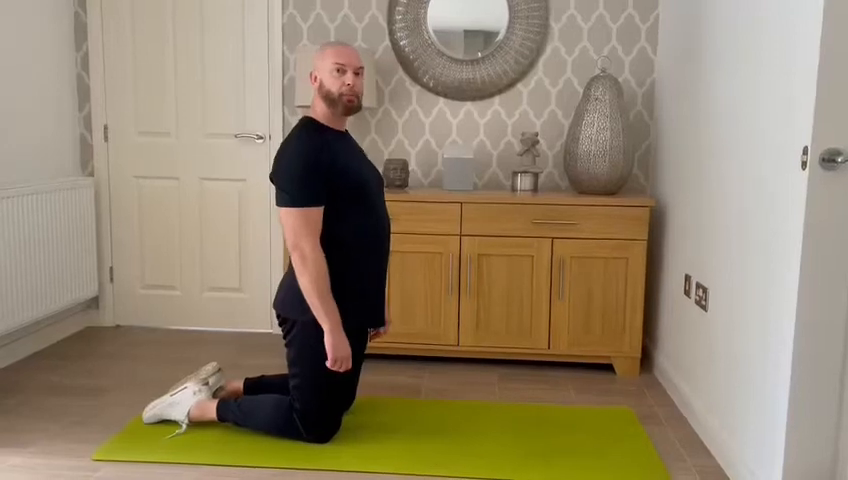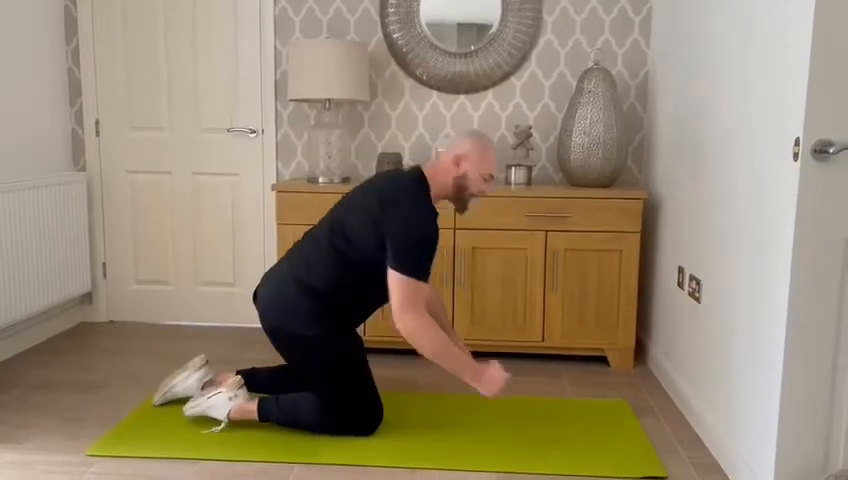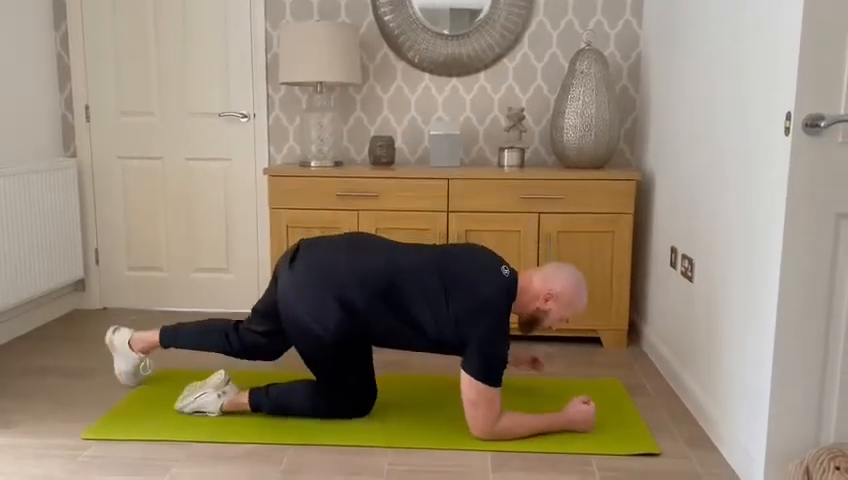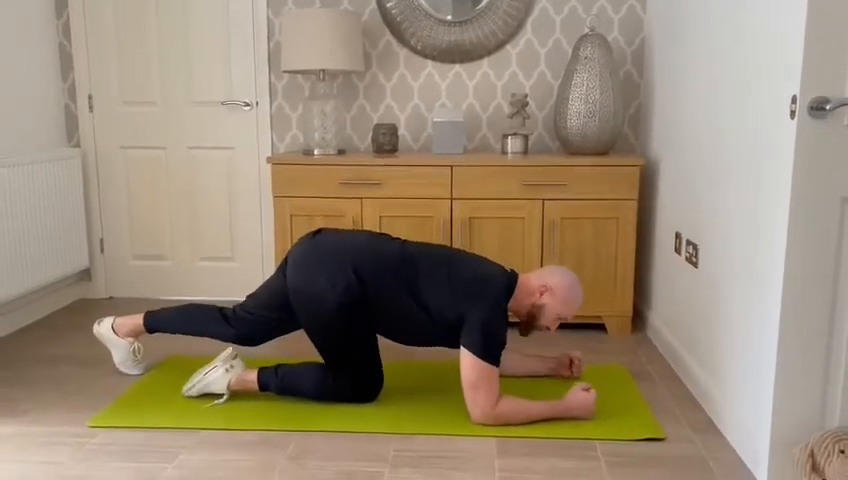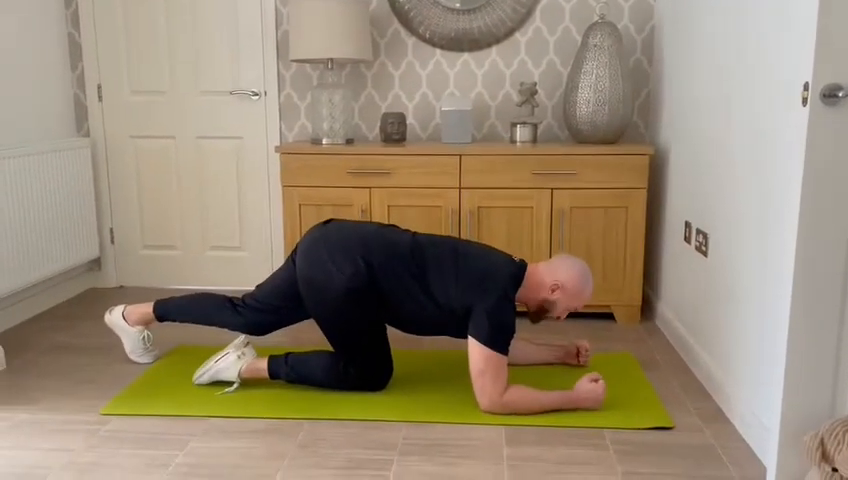
dt=1s
person 1, frame 1
left shoulder: (344, 142)
right shoulder: (303, 150)
right elbow: (303, 247)
left wrist: (371, 307)
right wrist: (332, 328)
left hip: (350, 305)
right hip: (318, 311)
left knee: (336, 400)
right knee: (316, 423)
left ankle: (224, 386)
right ankle: (198, 405)
person 1, frame 2
left shoulder: (409, 187)
right shoulder: (415, 217)
left elbow: (420, 286)
right elbow: (409, 321)
left wrist: (451, 340)
right wrist: (477, 374)
left hip: (284, 294)
right hip: (300, 311)
left knee: (316, 374)
right knee: (361, 414)
left ankle: (218, 381)
right ankle: (235, 405)
person 1, frame 3
left shoulder: (492, 268)
right shoulder: (491, 317)
right elbow: (485, 425)
left wrist: (510, 358)
right wrist: (565, 420)
left hip: (309, 261)
right hip: (321, 300)
left knee: (254, 340)
right knee: (353, 399)
left ankle: (135, 341)
right ankle: (232, 399)
person 1, frame 4
left shoulder: (494, 283)
right shoulder: (490, 304)
left elbow: (487, 358)
right elbow: (484, 410)
left wrist: (551, 365)
right wrist: (564, 407)
left hip: (319, 257)
right hip: (330, 279)
left knee: (240, 325)
right knee: (360, 384)
left ankle: (123, 326)
right ankle: (241, 378)
person 1, frame 5
left shoulder: (503, 274)
right shoulder: (498, 295)
left elbow: (496, 347)
right elbow: (492, 397)
left wrist: (560, 353)
right wrist: (573, 398)
left hip: (328, 247)
right hip: (339, 268)
left knee: (249, 314)
right knee: (370, 373)
left ankle: (135, 314)
right ankle: (252, 366)
